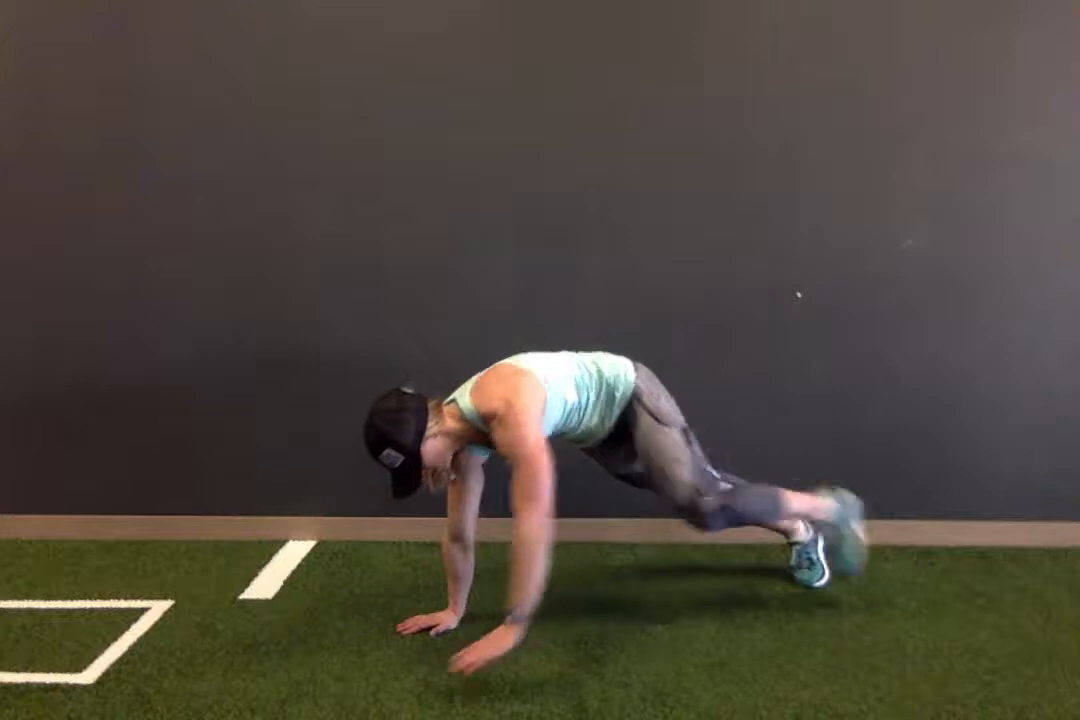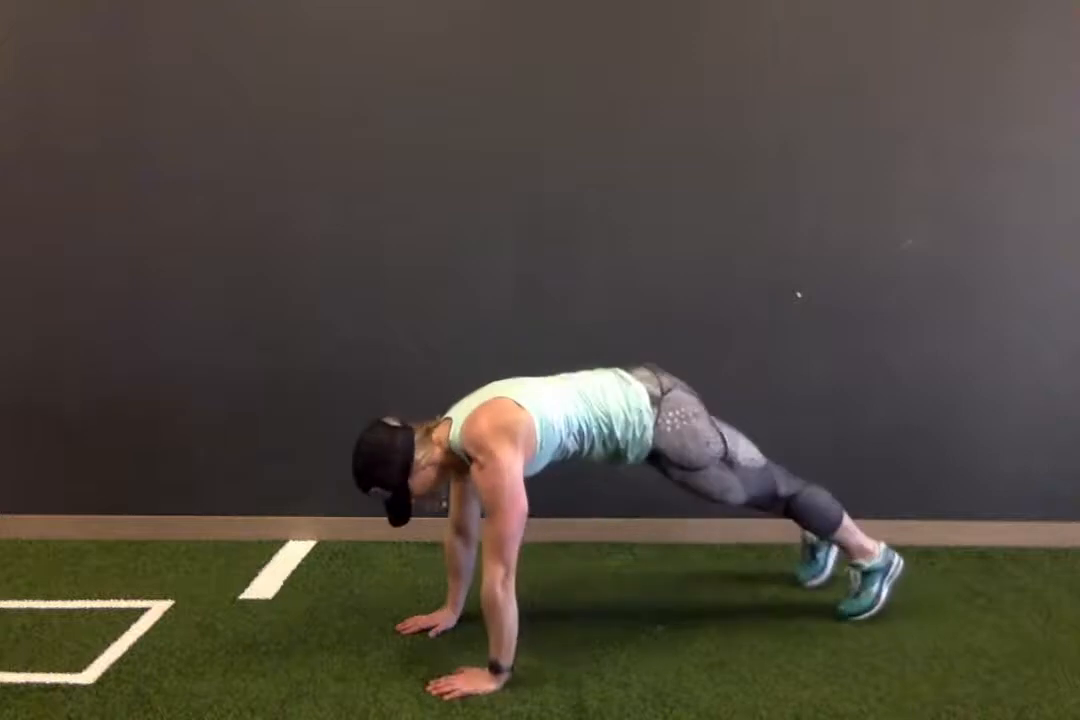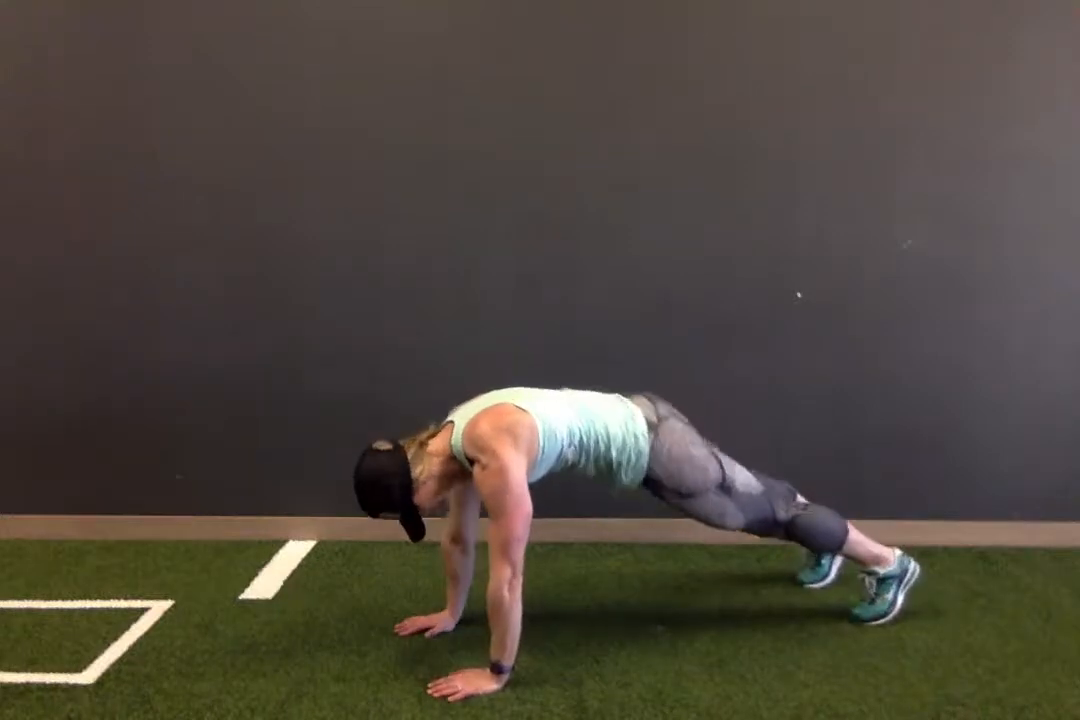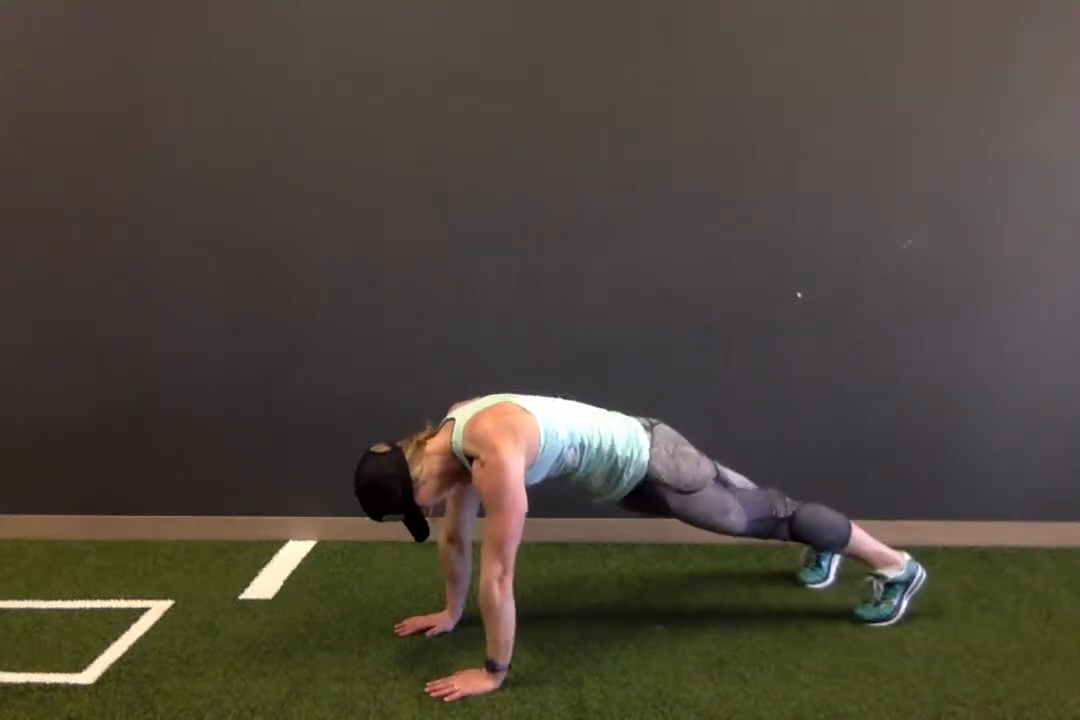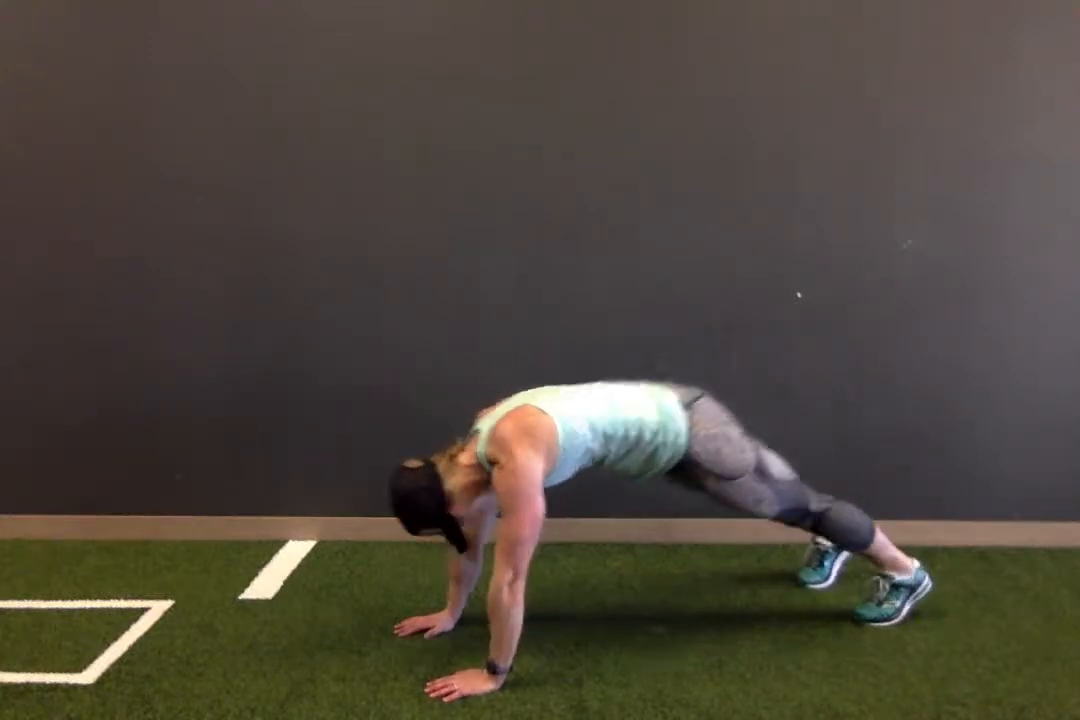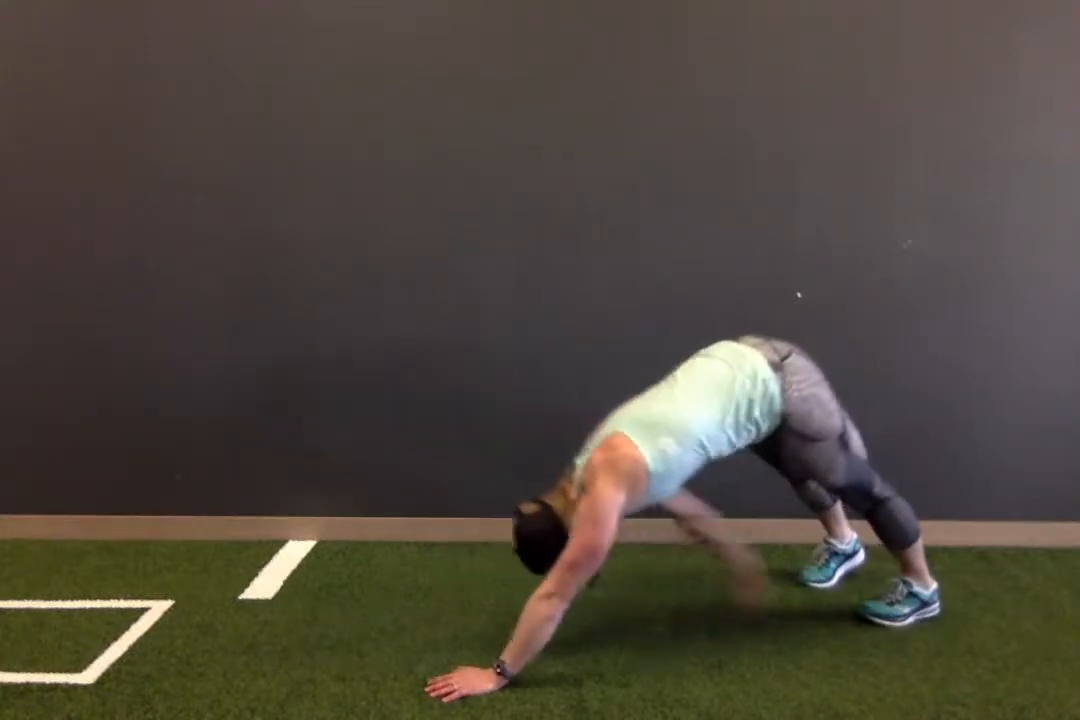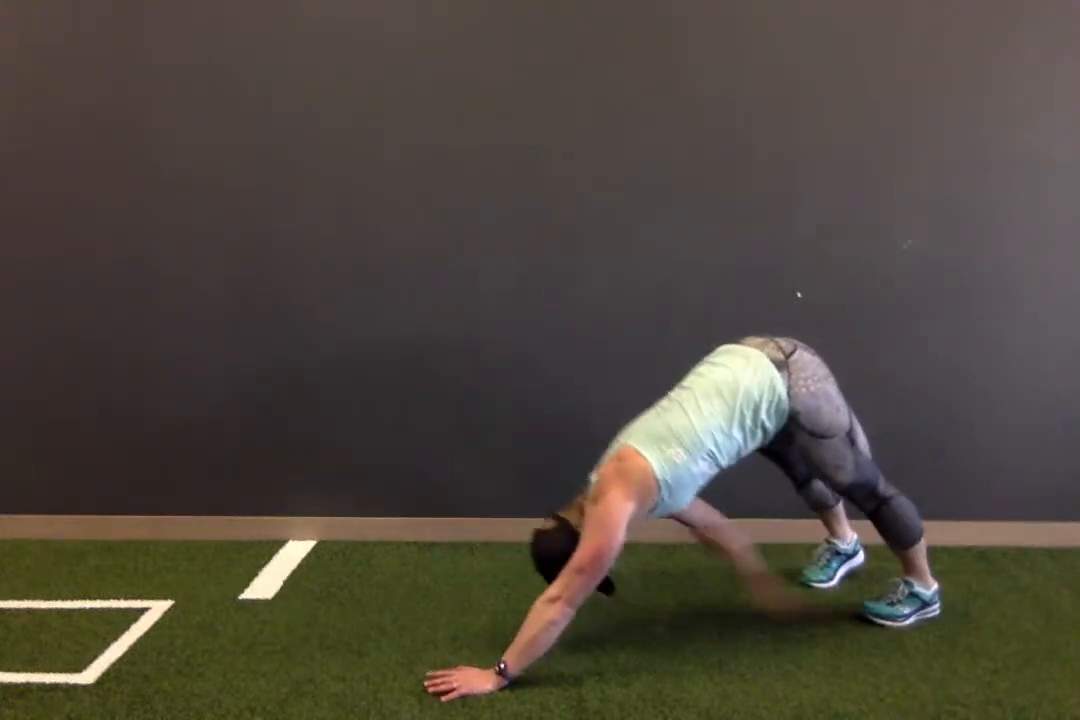
dt=0.4s
person 1, frame 1
left shoulder: (508, 412)
right shoulder: (458, 435)
left elbow: (533, 521)
right elbow: (458, 533)
left wrist: (513, 626)
right wrist: (454, 610)
left hip: (629, 395)
right hip: (596, 433)
left knee: (703, 506)
right knee: (696, 481)
left ankle: (827, 509)
right ankle: (800, 535)
person 1, frame 2
left shoulder: (490, 451)
right shoulder: (454, 434)
left elbow: (500, 571)
right elbow: (462, 530)
left wrist: (496, 673)
right wrist: (451, 610)
left hip: (656, 418)
right hip: (634, 391)
left knee: (765, 487)
right knee: (748, 481)
left ankle: (873, 559)
right ankle: (817, 537)
person 1, frame 3
left shoulder: (493, 454)
right shoulder: (454, 438)
left elbow: (506, 573)
right elbow: (458, 537)
left wrist: (496, 673)
right wrist: (450, 613)
left hip: (650, 442)
right hip: (635, 422)
left knee: (760, 513)
right knee: (742, 492)
left ankle: (888, 564)
right ankle: (805, 510)
person 1, frame 4
left shoulder: (493, 451)
right shoulder: (452, 438)
left elbow: (498, 571)
right elbow: (455, 537)
left wrist: (494, 671)
right wrist: (451, 612)
left hip: (646, 461)
right hip: (625, 465)
left knee: (761, 512)
right knee: (748, 507)
left ankle: (896, 568)
right ankle: (821, 545)
person 1, frame 5
left shoulder: (514, 458)
right shoulder: (480, 443)
left elbow: (510, 577)
right elbow: (473, 536)
left wrist: (494, 673)
right wrist: (451, 611)
left hip: (683, 430)
right hip: (662, 415)
left knee: (794, 501)
right knee: (777, 494)
left ankle: (904, 572)
right ankle: (827, 546)
person 1, frame 6
left shoulder: (606, 489)
right shoulder: (597, 471)
left elbow: (555, 595)
right elbow: (683, 505)
left wrist: (499, 674)
right wrist: (739, 558)
left hip: (781, 385)
right hip: (741, 364)
left knee: (857, 484)
right knee: (801, 466)
left ankle: (920, 587)
right ankle: (841, 545)
person 1, frame 7
left shoulder: (615, 501)
right shoulder: (619, 483)
left elbow: (561, 600)
right elbow: (706, 521)
left wrist: (497, 675)
right wrist: (757, 575)
left hip: (790, 384)
right hip: (753, 365)
left knee: (863, 487)
right knee: (798, 464)
left ankle: (922, 588)
right ankle: (843, 545)
